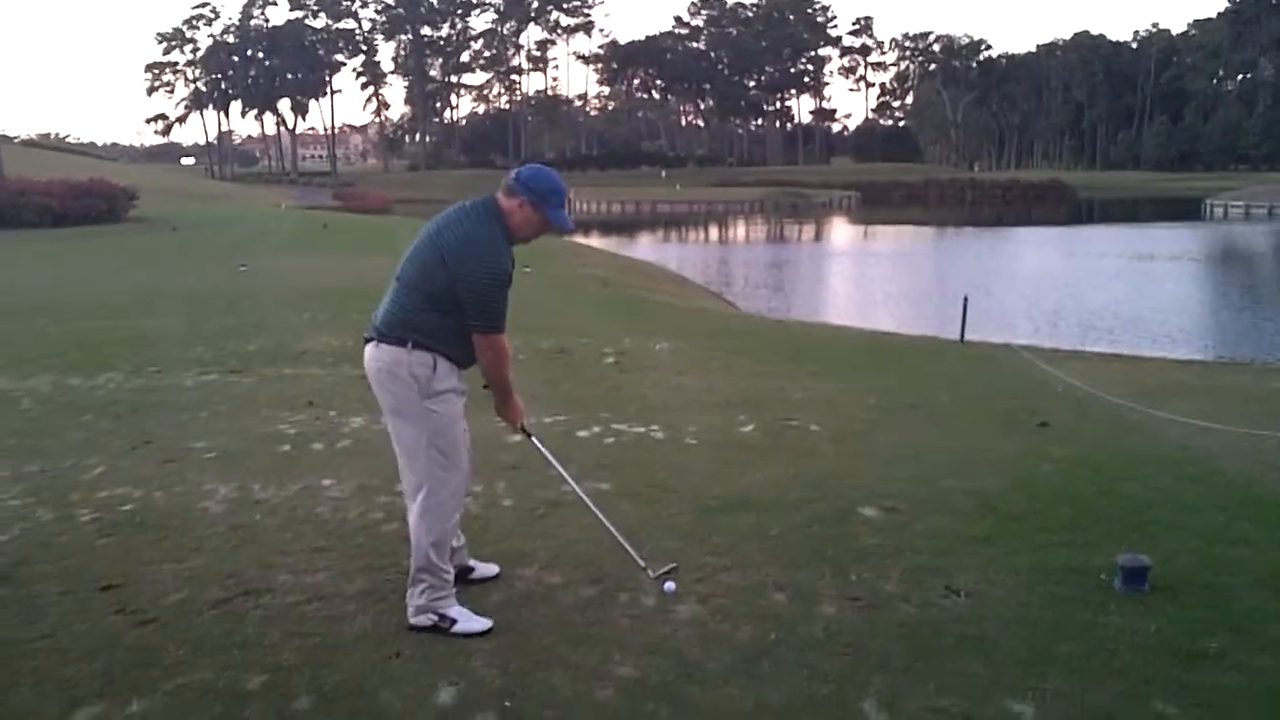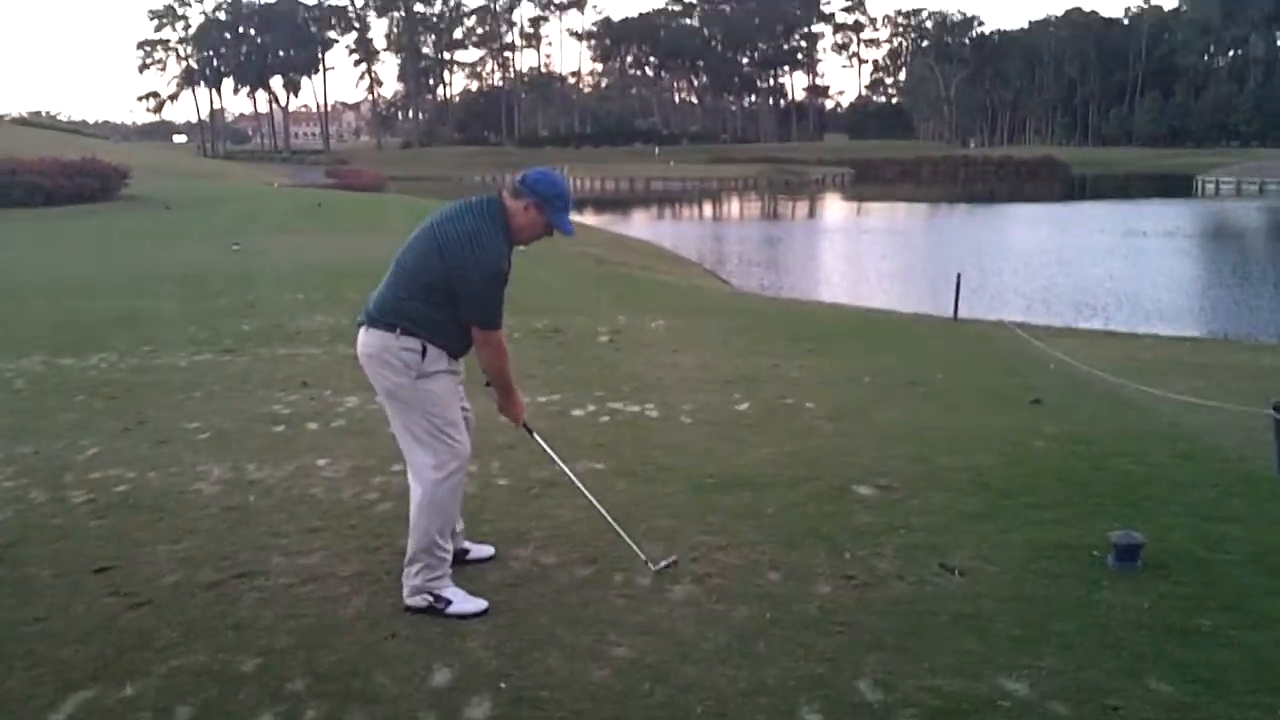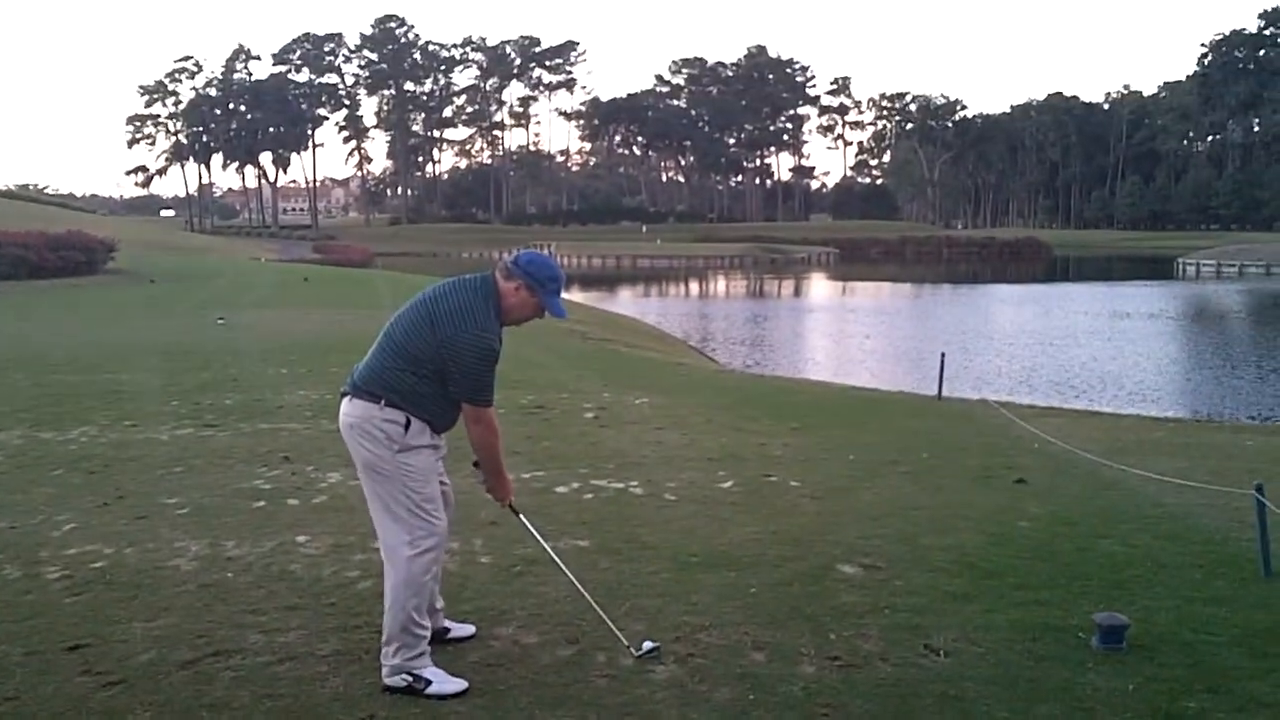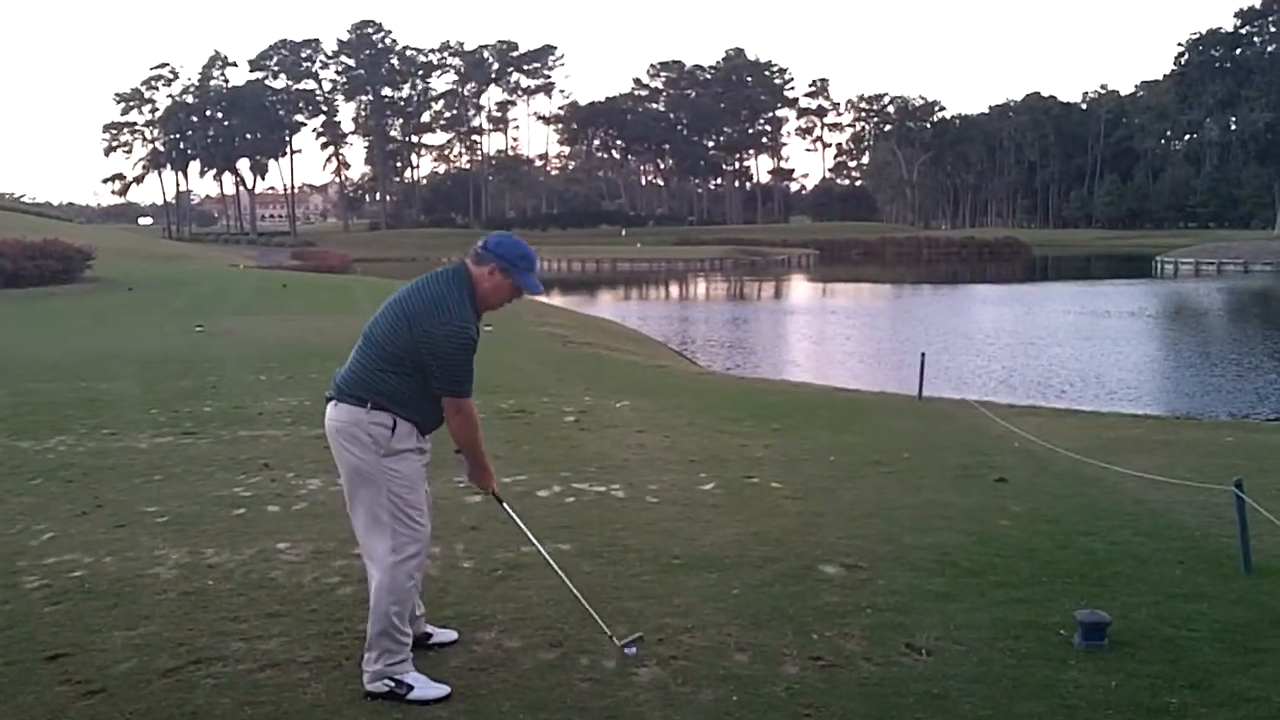
dt=0.5s
person 1, frame 1
left shoulder: (471, 217)
right shoulder: (485, 252)
right elbow: (489, 344)
right wrist: (506, 399)
left hip: (406, 351)
right hip: (414, 363)
left knee: (449, 464)
right knee: (439, 478)
left ankle: (450, 558)
right ankle: (430, 604)
person 1, frame 2
left shoulder: (478, 214)
right shoulder: (483, 248)
right elbow: (488, 340)
right wrist: (509, 396)
left hip: (413, 341)
right hip: (403, 348)
left knee: (455, 434)
right knee: (443, 458)
left ankle: (446, 541)
right ankle: (426, 585)
person 1, frame 3
left shoulder: (471, 292)
right shoulder: (476, 326)
right elbow: (479, 419)
right wrist: (498, 477)
left hip: (394, 414)
right hip: (386, 422)
left knee: (435, 513)
right knee: (418, 535)
left ankle: (427, 621)
right ankle: (404, 665)
person 1, frame 4
left shoulder: (444, 286)
right shoulder: (452, 317)
right elbow: (458, 409)
left wrist: (471, 458)
right wrist: (480, 467)
left hip: (370, 416)
right hip: (373, 425)
left knee: (404, 534)
right knee: (400, 542)
left ankle: (409, 626)
right ankle: (387, 671)
